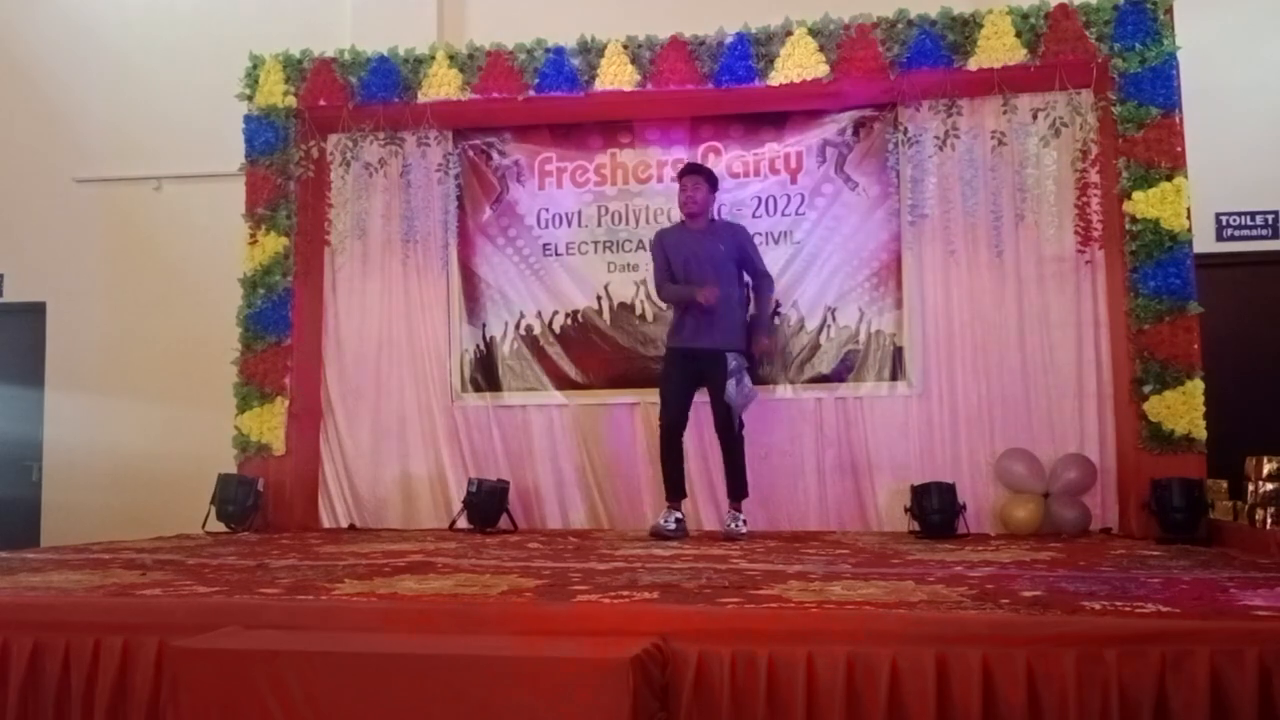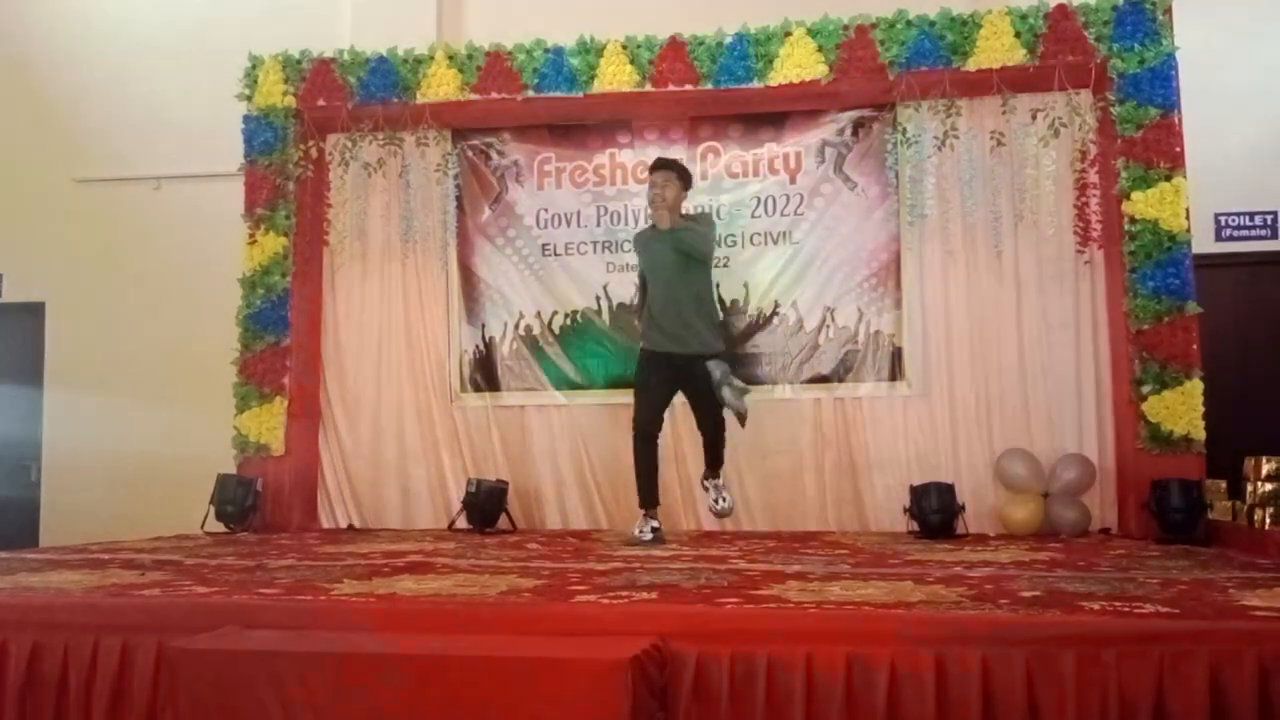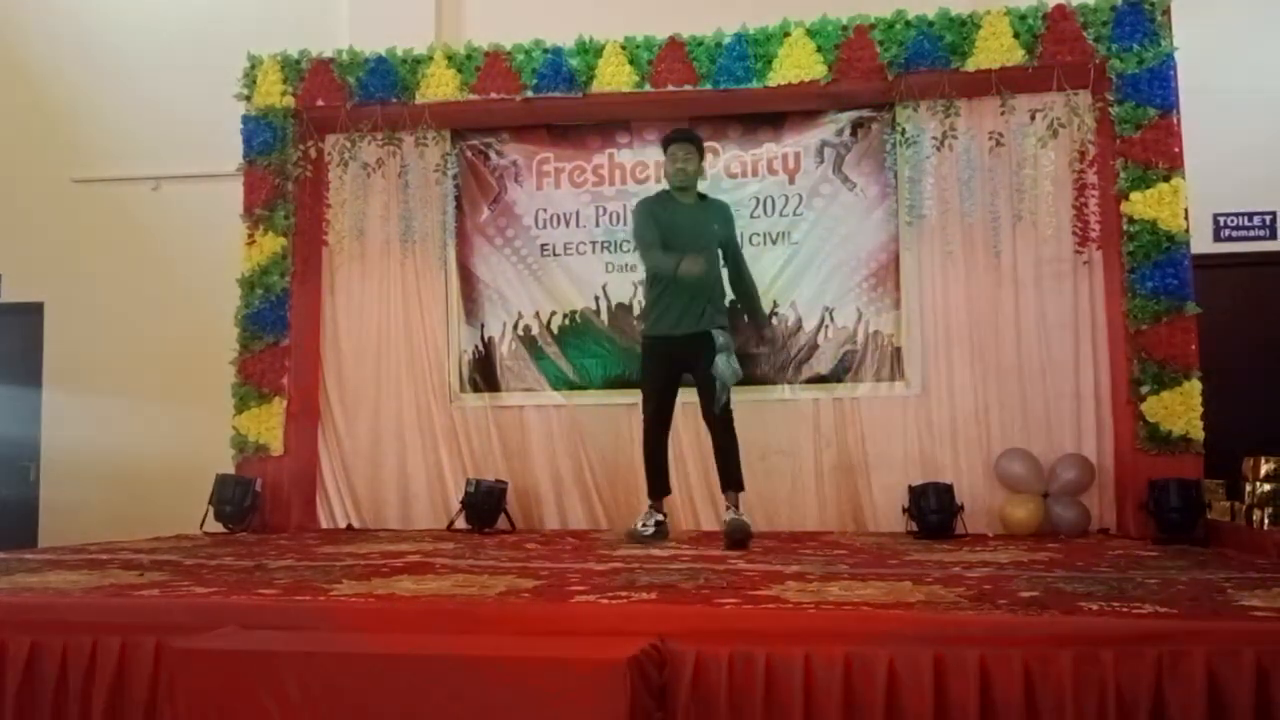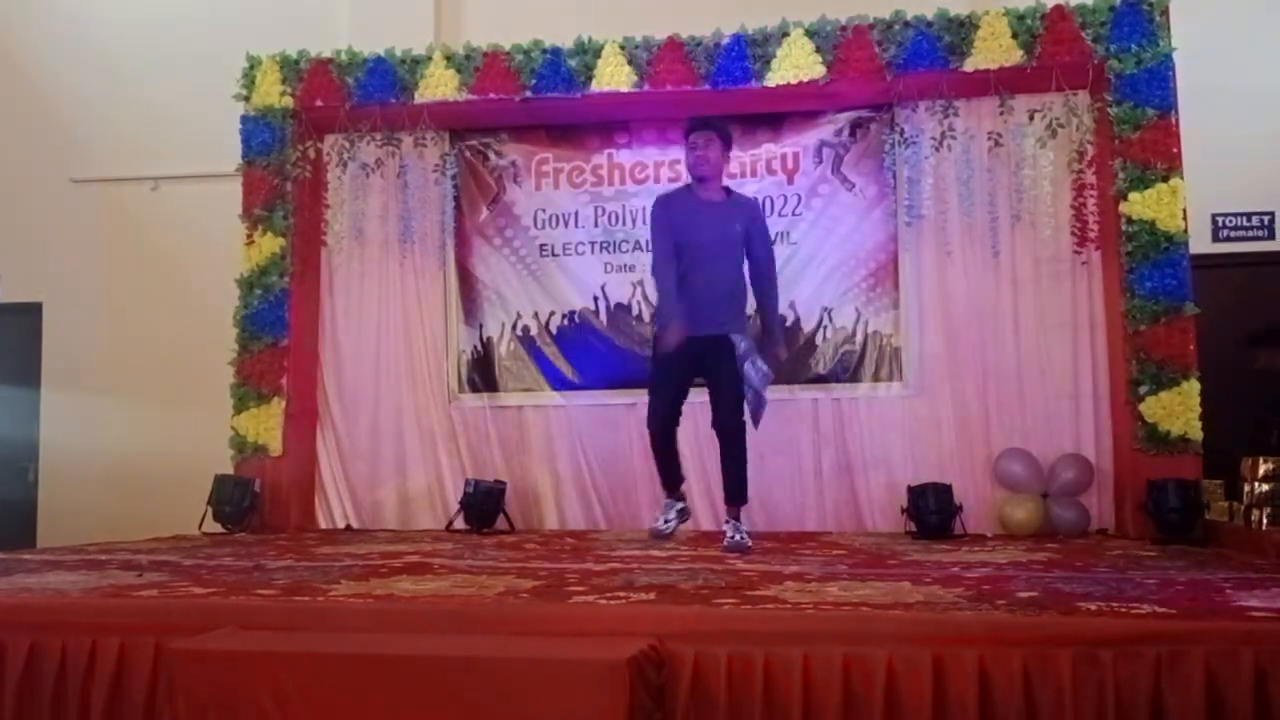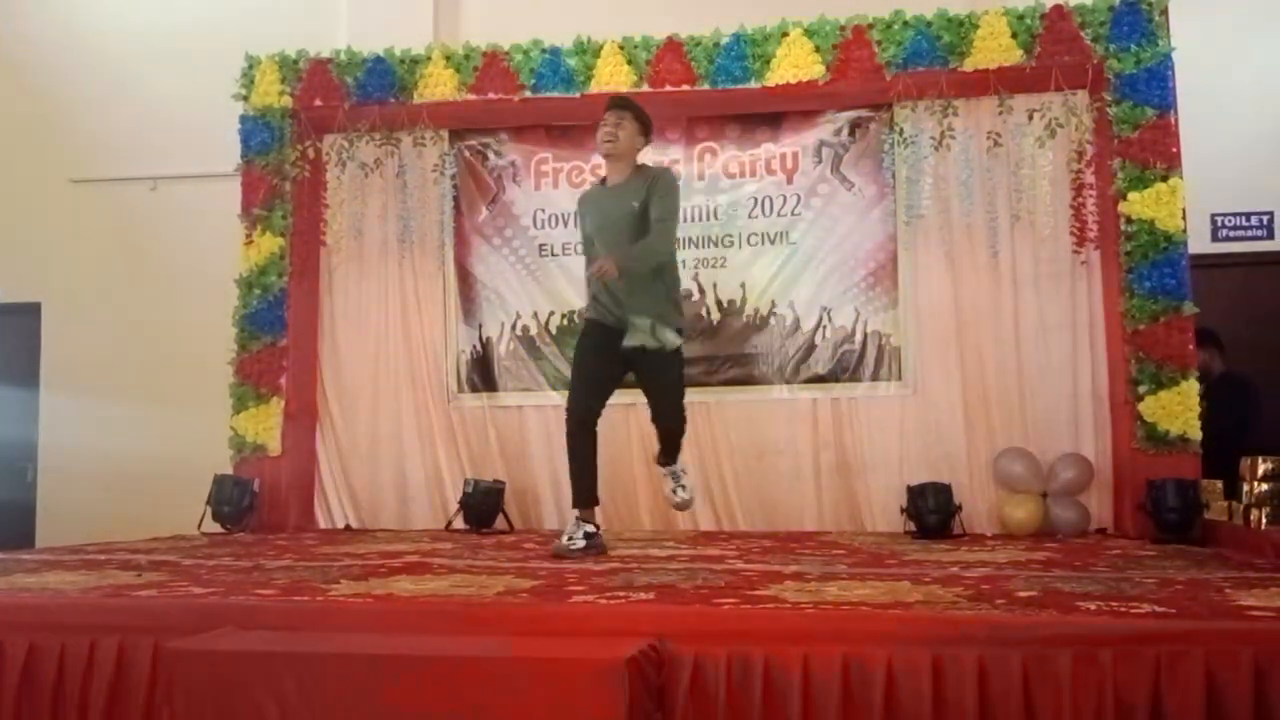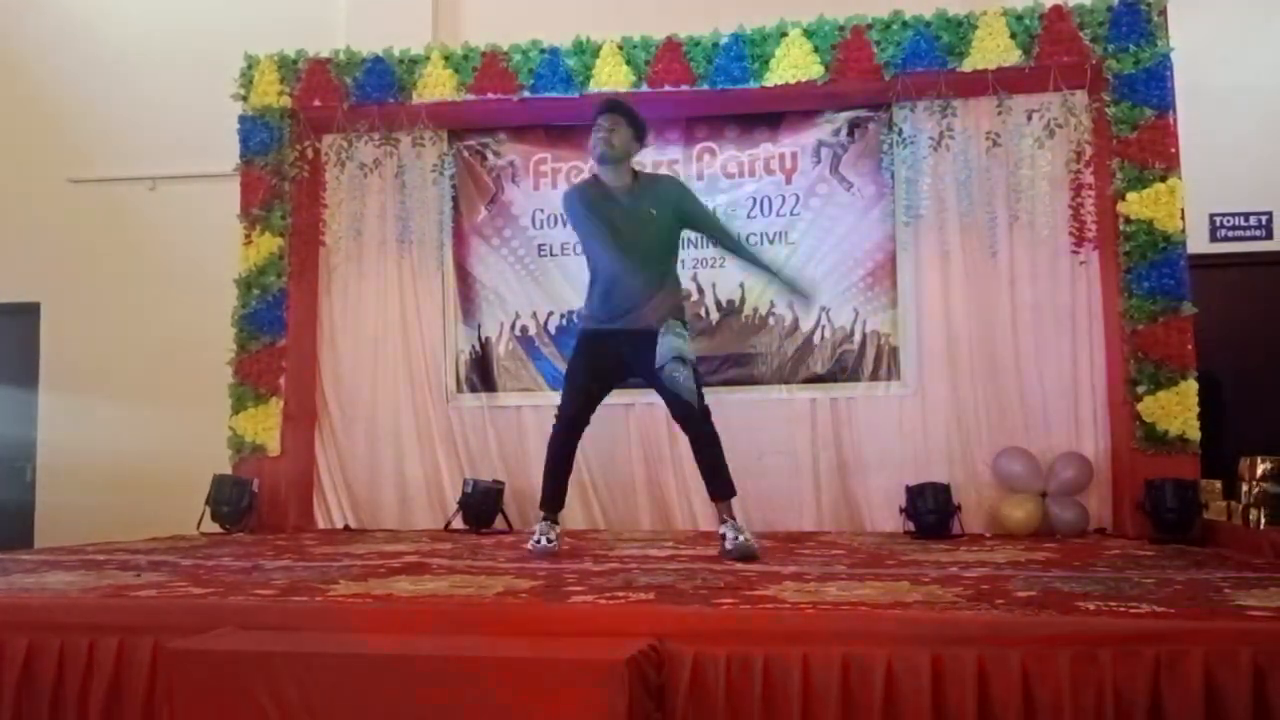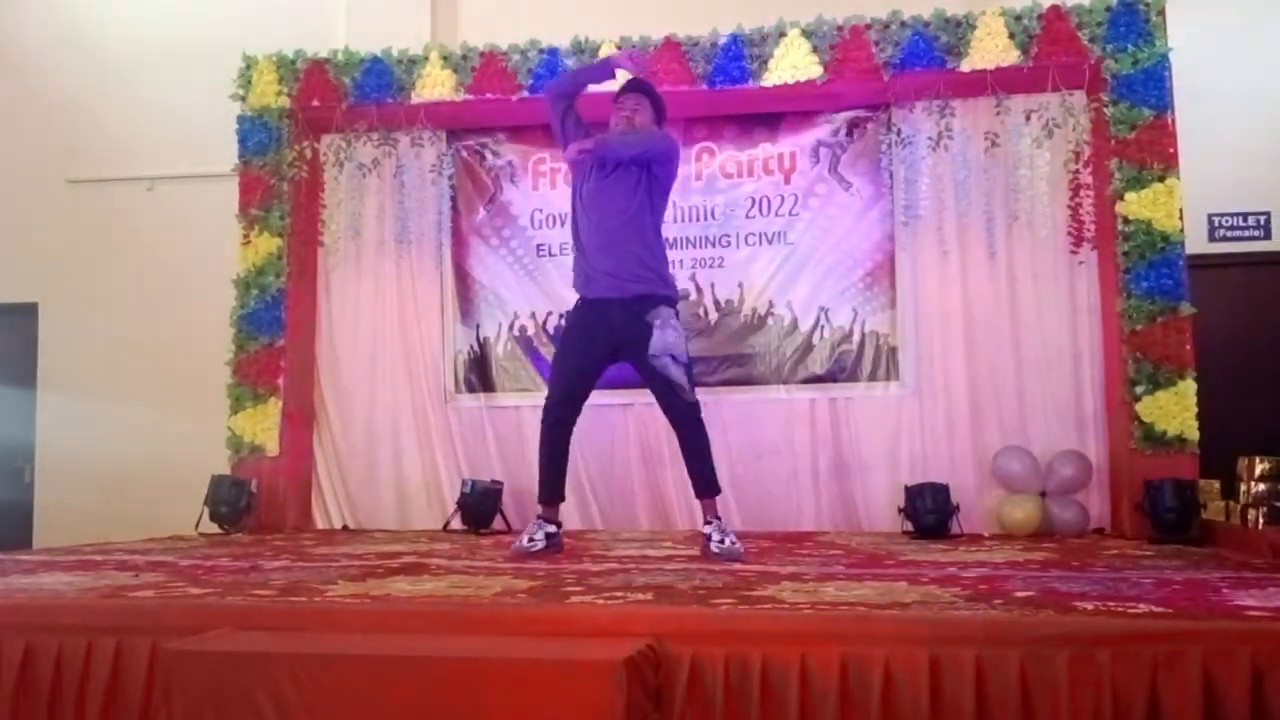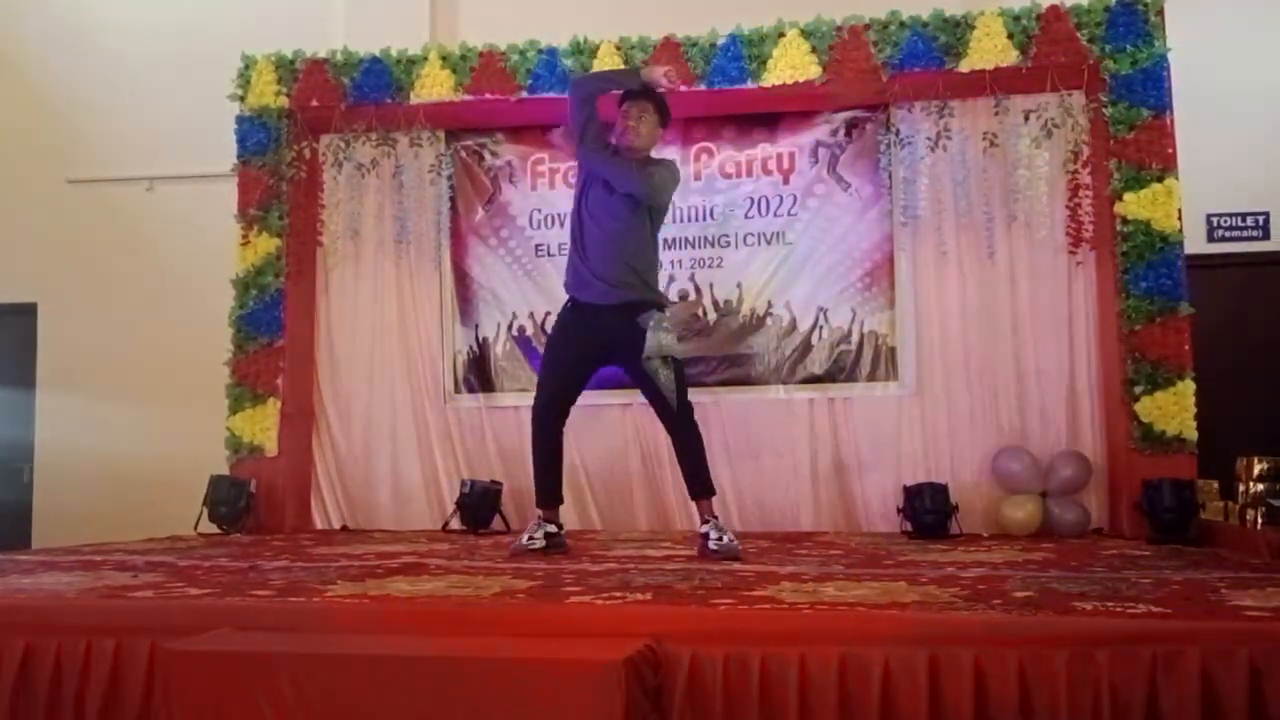
dt=0.5s
person 1, frame 1
left shoulder: (735, 234)
right shoulder: (665, 239)
left elbow: (763, 280)
right elbow: (663, 288)
left wrist: (760, 327)
right wrist: (693, 293)
left hip: (725, 347)
right hip: (681, 348)
left knee: (729, 428)
right knee: (670, 423)
left ankle: (735, 510)
right ankle: (674, 510)
person 1, frame 2
left shoulder: (700, 224)
right shoulder: (643, 240)
left elbow: (704, 251)
left wrist: (671, 226)
left hip: (701, 349)
right hip: (656, 352)
left knee: (712, 425)
right knee: (644, 429)
left ankle: (713, 478)
right ankle: (650, 517)
person 1, frame 3
left shoulder: (719, 211)
right shoulder: (648, 210)
left elbow: (737, 266)
right elbow: (649, 255)
left wrist: (757, 318)
right wrist: (680, 264)
left hip: (708, 331)
right hip: (661, 335)
left knee: (719, 415)
right knee: (655, 422)
left ankle: (733, 510)
right ankle: (656, 511)
person 1, frame 4
left shoulder: (747, 209)
right shoulder: (667, 207)
left elbow: (764, 273)
right elbow: (663, 268)
left wrist: (774, 334)
right wrist: (666, 323)
left hip: (726, 336)
right hip: (679, 334)
left knee: (729, 426)
right knee: (659, 419)
left ankle: (734, 521)
right ankle: (675, 500)
person 1, frame 5
left shoulder: (659, 182)
right shoulder: (588, 200)
left elbow: (661, 242)
left wrist: (621, 261)
left hip: (656, 325)
right hip: (602, 325)
left knee: (670, 415)
right knee: (580, 415)
left ankle: (668, 463)
right ankle: (585, 525)
person 1, frame 6
left shoulder: (666, 190)
right shoulder: (579, 198)
left elbow: (720, 234)
right elbow: (604, 254)
left wrist: (780, 276)
right wrist: (648, 295)
left hip: (659, 330)
right hip: (604, 331)
left knee: (696, 420)
right knee: (567, 424)
left ankle: (728, 523)
right ankle: (547, 522)
person 1, frame 7
left shoulder: (656, 164)
right shoulder: (586, 157)
left elbow: (663, 143)
right elbow: (556, 95)
left wrist: (596, 146)
right wrist: (611, 66)
left hip: (648, 308)
right hip: (592, 310)
left knee: (684, 413)
right knee: (557, 411)
left ankle: (713, 524)
right ankle: (547, 522)
person 1, frame 8
left shoulder: (662, 171)
right shoulder: (597, 155)
left elbow: (639, 183)
right elbow: (580, 91)
left wrist: (591, 159)
right wrist: (641, 74)
left hip: (636, 314)
right hip: (582, 313)
left knee: (678, 415)
right knee: (546, 412)
left ankle: (709, 525)
right ankle: (547, 523)
